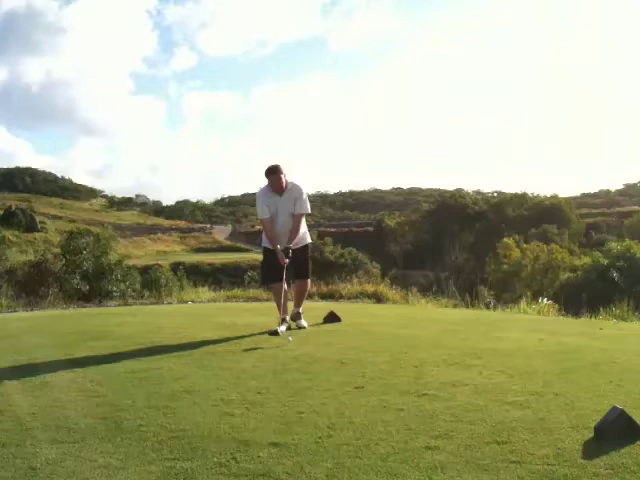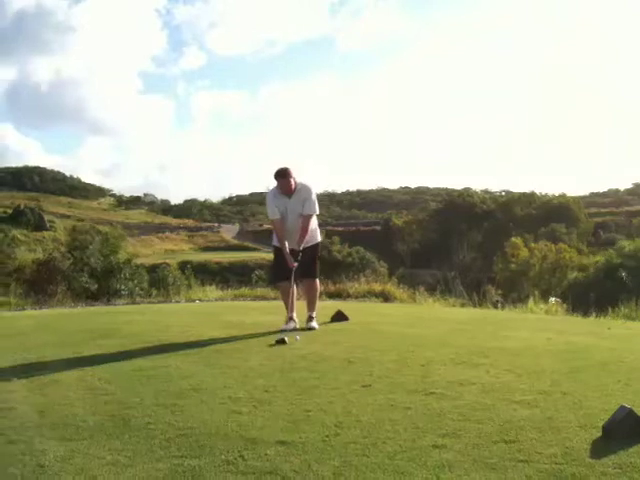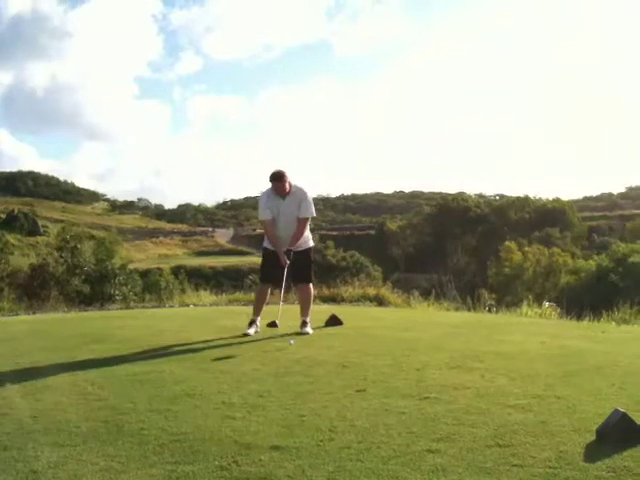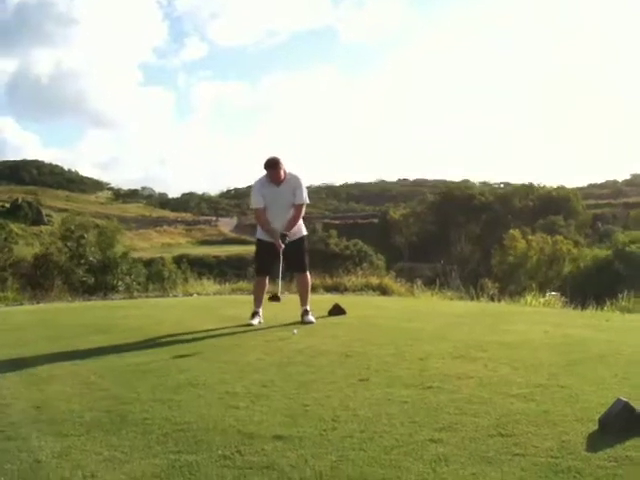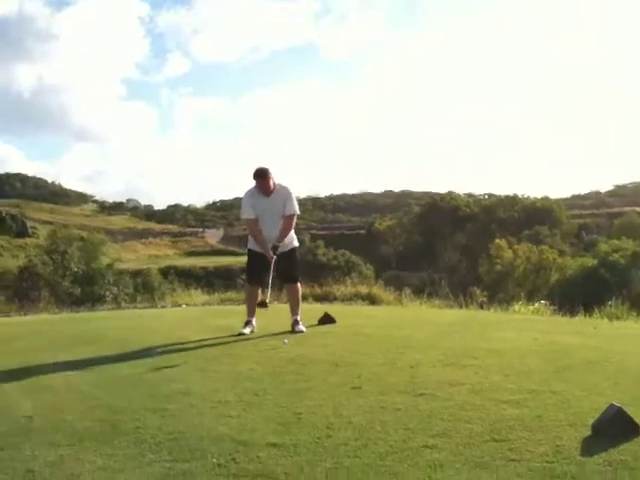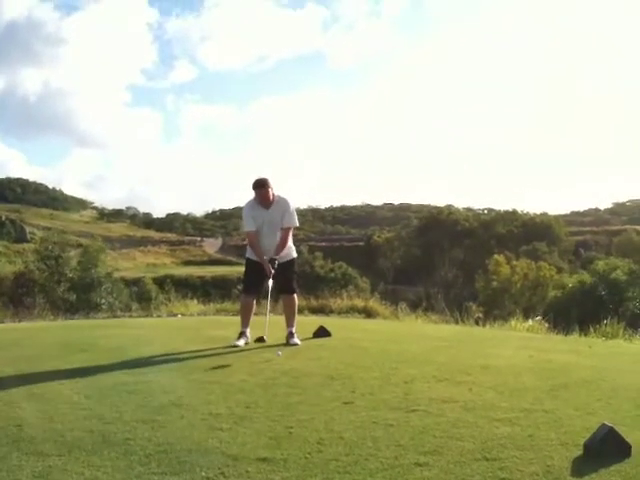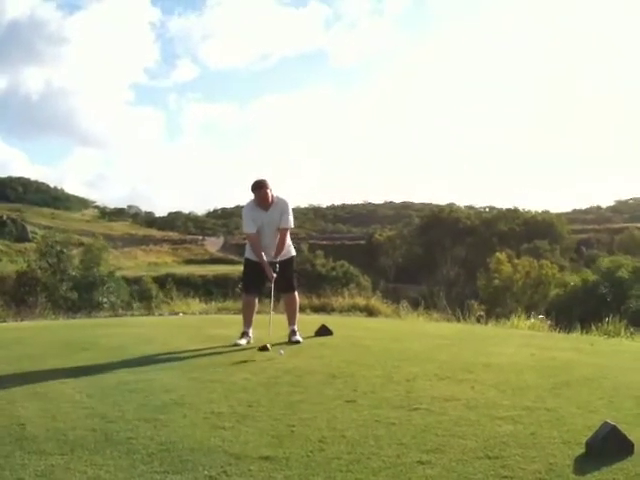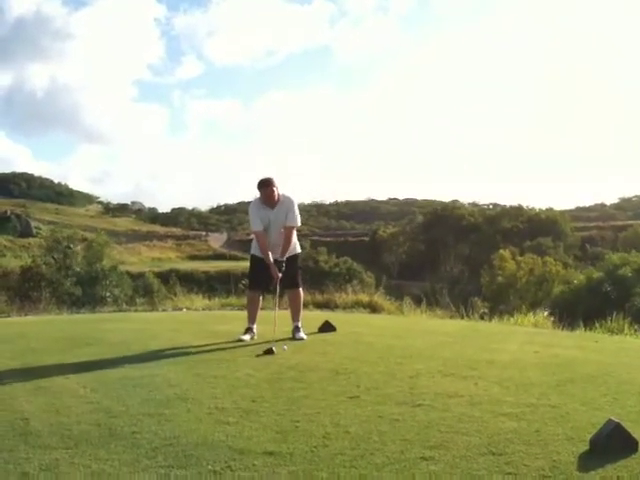
dt=0.4s
person 1, frame 1
left shoulder: (298, 191)
right shoulder: (262, 195)
left elbow: (298, 221)
right elbow: (266, 225)
left wrist: (289, 245)
right wrist: (278, 250)
left hip: (298, 241)
right hip: (272, 244)
left knee: (303, 279)
right knee: (276, 281)
left ankle: (297, 311)
right ankle: (284, 318)
person 1, frame 2
left shoulder: (307, 191)
right shoulder: (272, 196)
left elbow: (306, 222)
right elbow: (277, 226)
left wrist: (298, 247)
right wrist: (286, 252)
left hip: (308, 240)
right hip: (283, 243)
left knee: (310, 278)
right knee: (283, 280)
left ankle: (311, 316)
right ankle: (291, 317)
person 1, frame 3
left shoulder: (302, 195)
right shoulder: (265, 197)
left elbow: (303, 224)
right elbow: (268, 228)
left wrist: (290, 247)
right wrist: (280, 252)
left hip: (301, 245)
right hip: (273, 246)
left knee: (305, 283)
right knee: (265, 282)
left ankle: (305, 321)
right ankle: (255, 321)
person 1, frame 4
left shoulder: (296, 182)
right shoulder: (259, 186)
left elbow: (299, 210)
right elbow: (259, 215)
left wrist: (286, 233)
right wrist: (275, 237)
left hip: (295, 234)
right hip: (267, 237)
left knee: (302, 271)
right knee: (261, 274)
left ankle: (306, 310)
right ankle: (257, 312)
person 1, frame 5
left shoulder: (286, 193)
right shoulder: (249, 197)
left elbow: (290, 221)
right elbow: (251, 226)
left wrist: (277, 244)
right wrist: (266, 249)
left hip: (286, 245)
right hip: (258, 247)
left knee: (293, 282)
right knee: (253, 283)
left ankle: (296, 320)
right ankle: (250, 321)
person 1, frame 6
left shoulder: (285, 205)
right shoulder: (248, 208)
left elbow: (286, 234)
right elbow: (252, 238)
left wrist: (275, 257)
right wrist: (264, 262)
left hip: (284, 256)
right hip: (256, 257)
left knee: (289, 293)
right knee: (248, 294)
left ankle: (291, 332)
right ankle: (244, 333)
person 1, frame 7
left shoulder: (283, 205)
right shoulder: (248, 210)
left elbow: (283, 235)
right elbow: (253, 240)
left wrist: (275, 260)
right wrist: (265, 265)
left hip: (283, 255)
right hip: (255, 257)
left knee: (290, 291)
right knee: (249, 293)
left ankle: (293, 330)
right ankle: (247, 332)
person 1, frame 8
left shoulder: (289, 203)
right shoulder: (254, 207)
left elbow: (289, 233)
right elbow: (260, 238)
left wrist: (281, 259)
right wrist: (271, 265)
left hip: (289, 252)
right hip: (261, 254)
left knee: (295, 288)
right knee: (254, 289)
left ankle: (297, 327)
right ankle: (251, 328)
